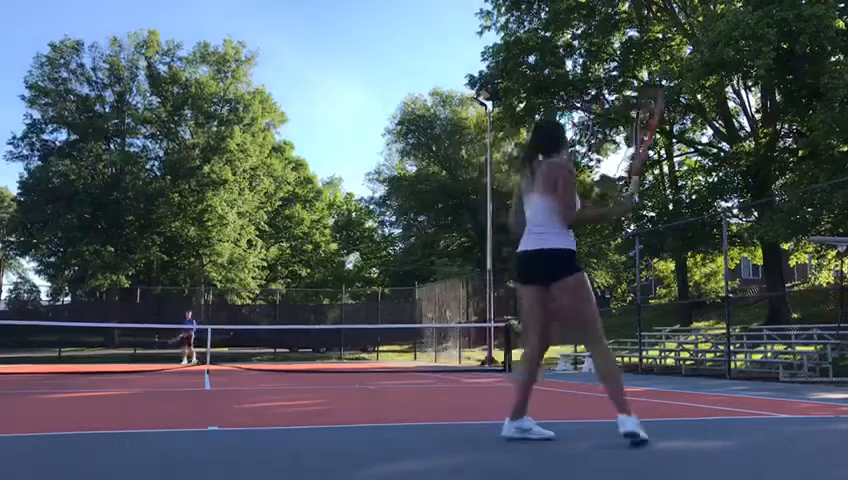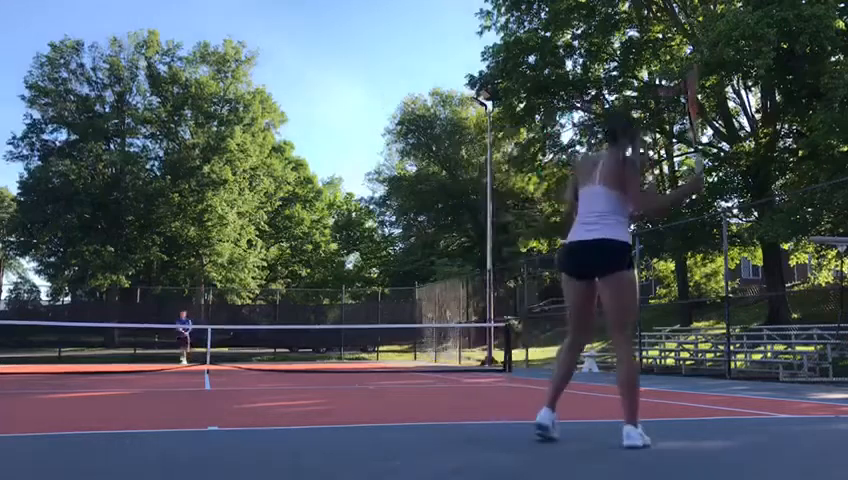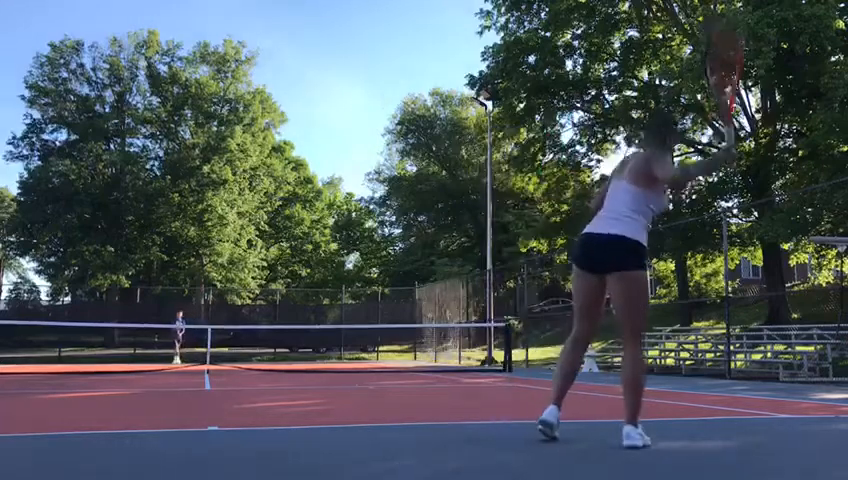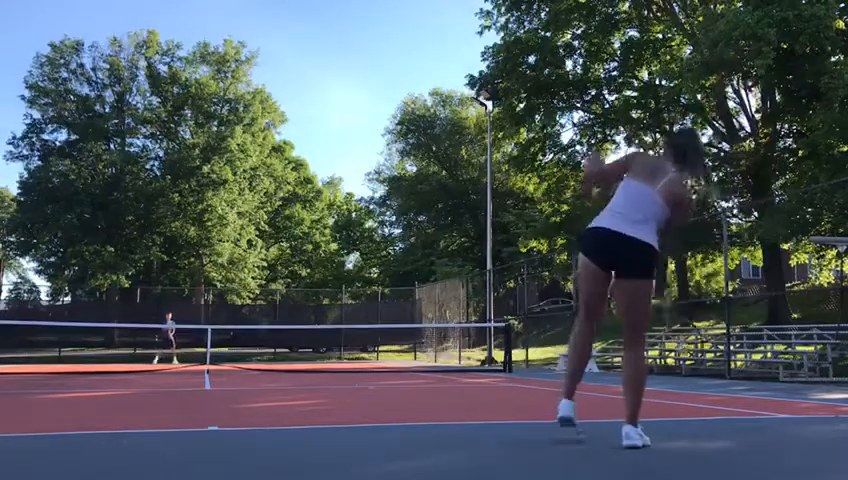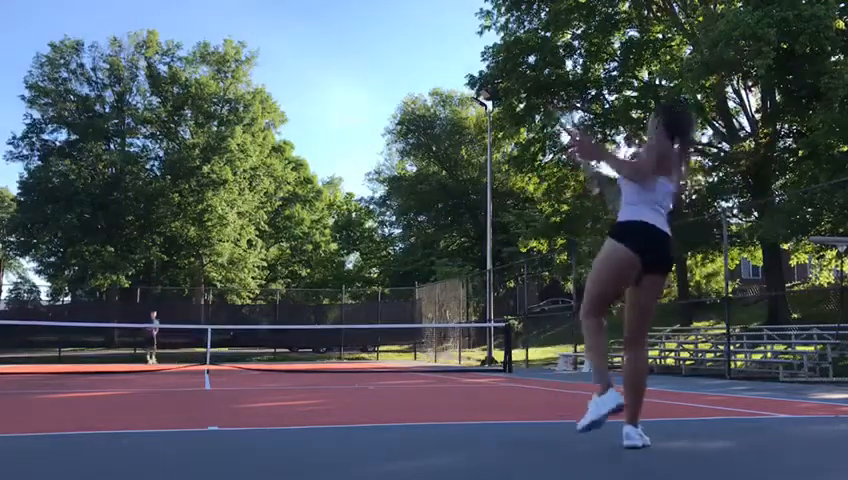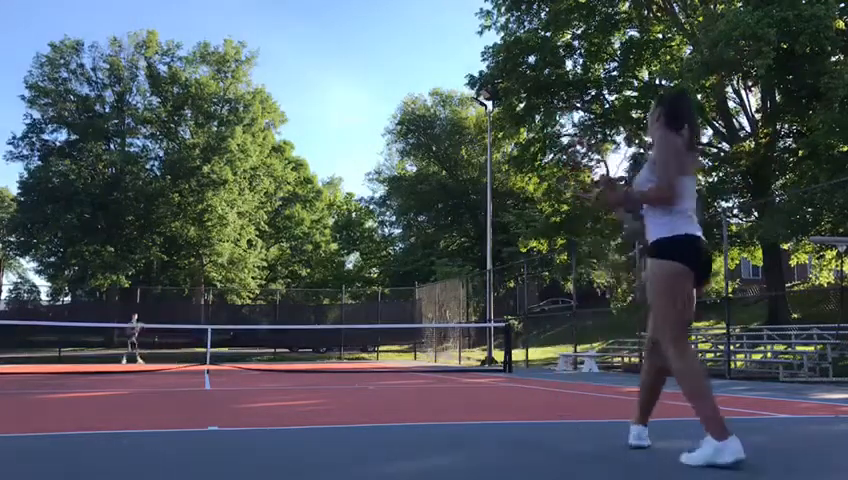
dt=0.4s
person 1, frame 1
left shoulder: (528, 174)
right shoulder: (562, 167)
left elbow: (517, 223)
right elbow: (569, 218)
right wrist: (610, 211)
left hip: (527, 257)
right hip: (557, 258)
left knee: (536, 342)
right knee: (595, 339)
left ankle: (517, 420)
right ankle: (625, 417)
person 1, frame 2
left shoulder: (582, 164)
right shoulder: (628, 163)
right elbow: (643, 209)
right wrist: (686, 191)
left hip: (575, 249)
right hip: (611, 250)
left knee: (576, 337)
right knee: (622, 341)
left ankle: (548, 411)
right ankle: (631, 427)
person 1, frame 3
left shoulder: (627, 161)
right shoulder: (657, 160)
right elbow: (674, 179)
right wrist: (714, 161)
left hip: (589, 241)
right hip: (624, 247)
left knee: (580, 333)
right knee: (631, 341)
left ankle: (553, 409)
right ankle: (631, 427)
person 1, frame 4
left shoulder: (640, 161)
right shoulder: (682, 193)
left elbow: (590, 180)
left wrist: (593, 160)
left hip: (598, 237)
right hip: (638, 251)
left knee: (585, 323)
right knee: (634, 343)
left ankle: (567, 401)
right ankle: (631, 427)
person 1, frame 5
left shoulder: (656, 146)
right shoulder: (678, 167)
left elbow: (639, 172)
left wrist: (601, 154)
left hip: (632, 235)
right hip: (661, 244)
left knee: (591, 313)
right knee: (636, 338)
left ankle: (606, 392)
right ankle: (632, 426)
person 1, frame 6
left shoulder: (664, 142)
right shoulder: (681, 151)
left elbow: (666, 194)
left wrist: (624, 196)
right wrist: (627, 198)
left hip: (671, 248)
right hip: (692, 249)
left knee: (674, 344)
right knee: (656, 344)
left ankle: (721, 438)
right ankle: (639, 427)
